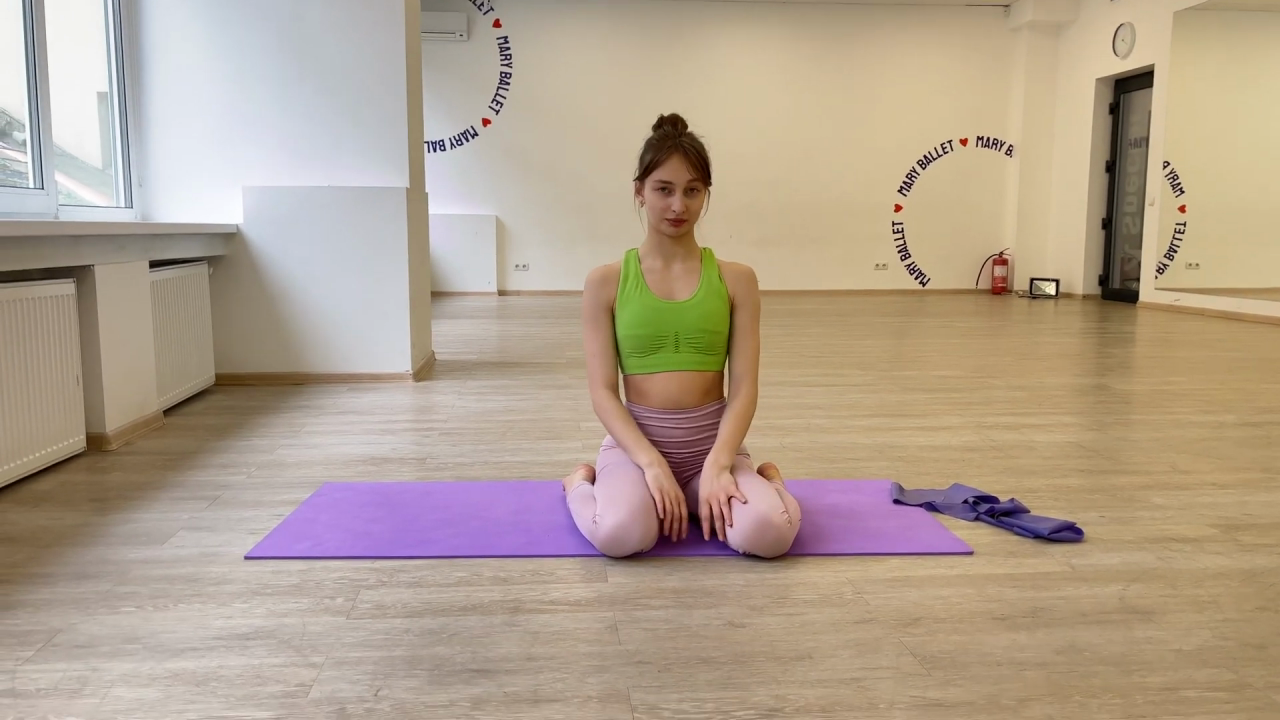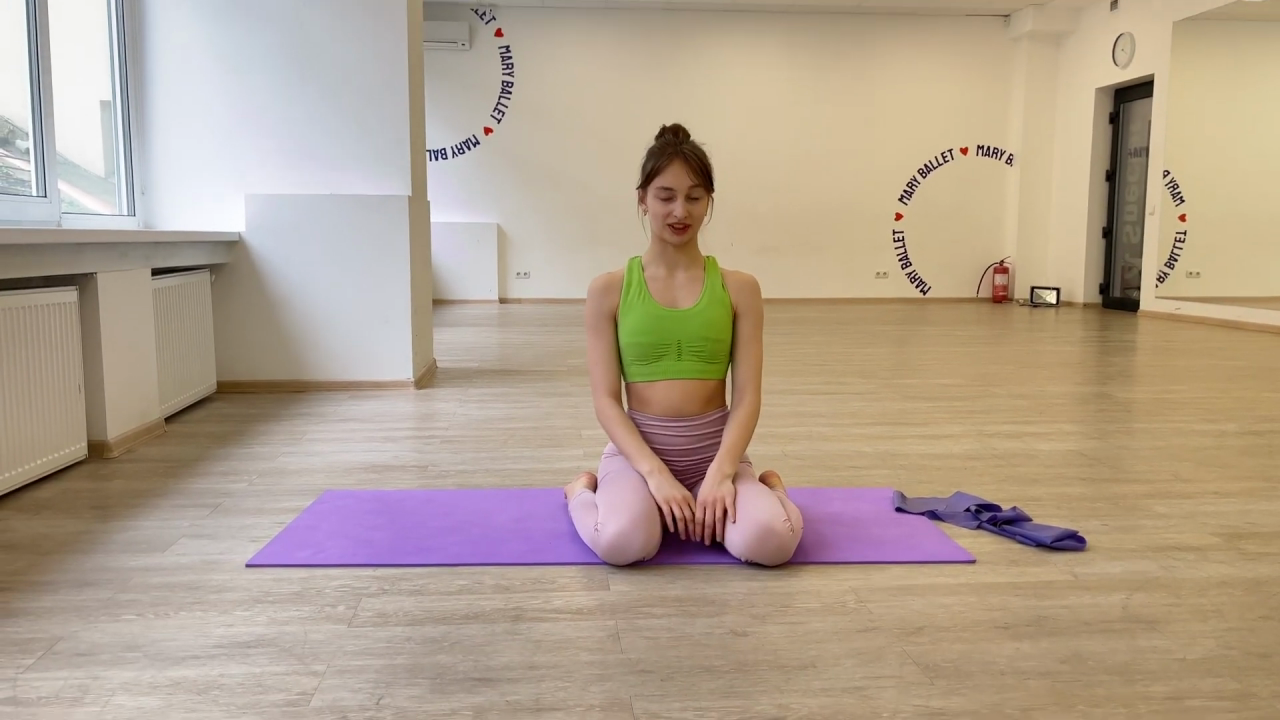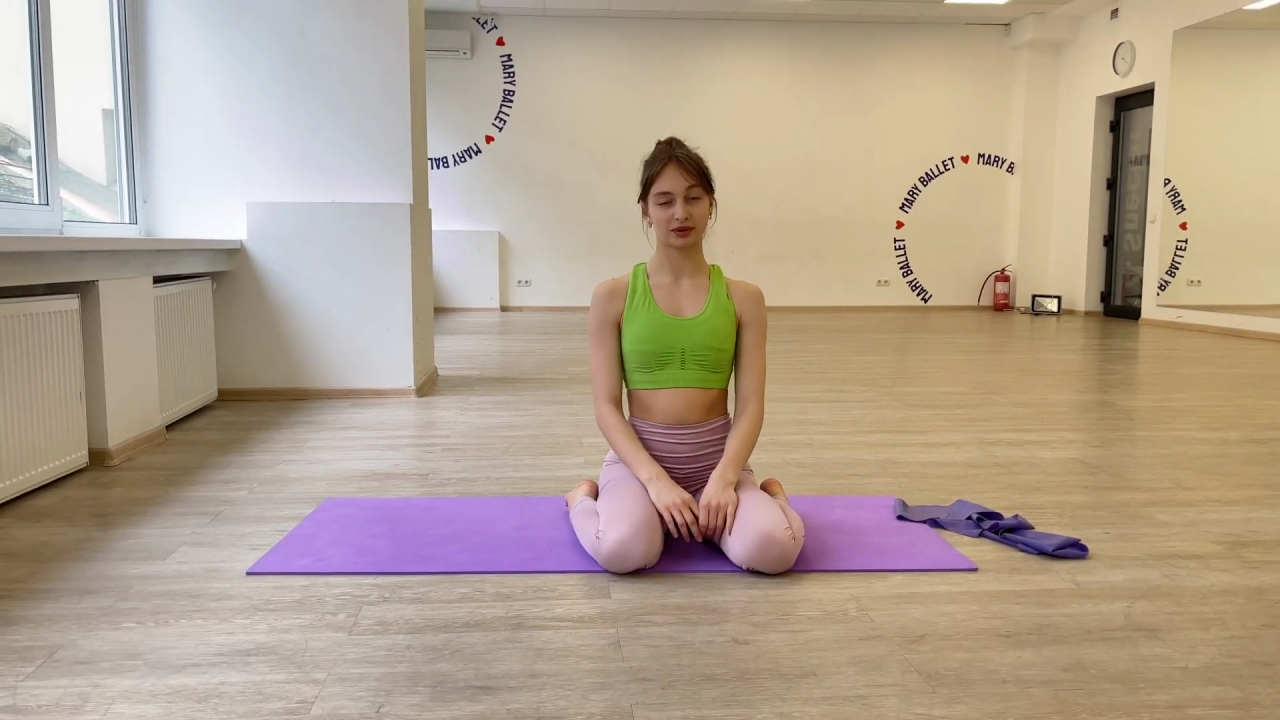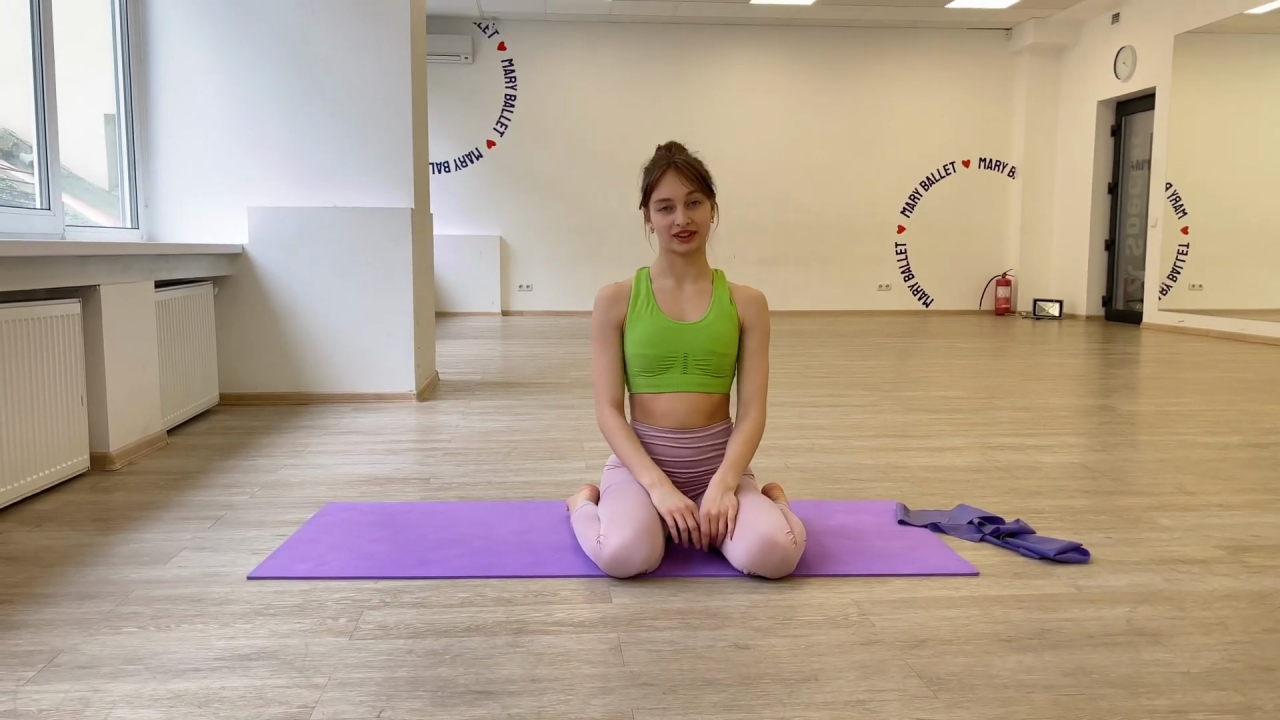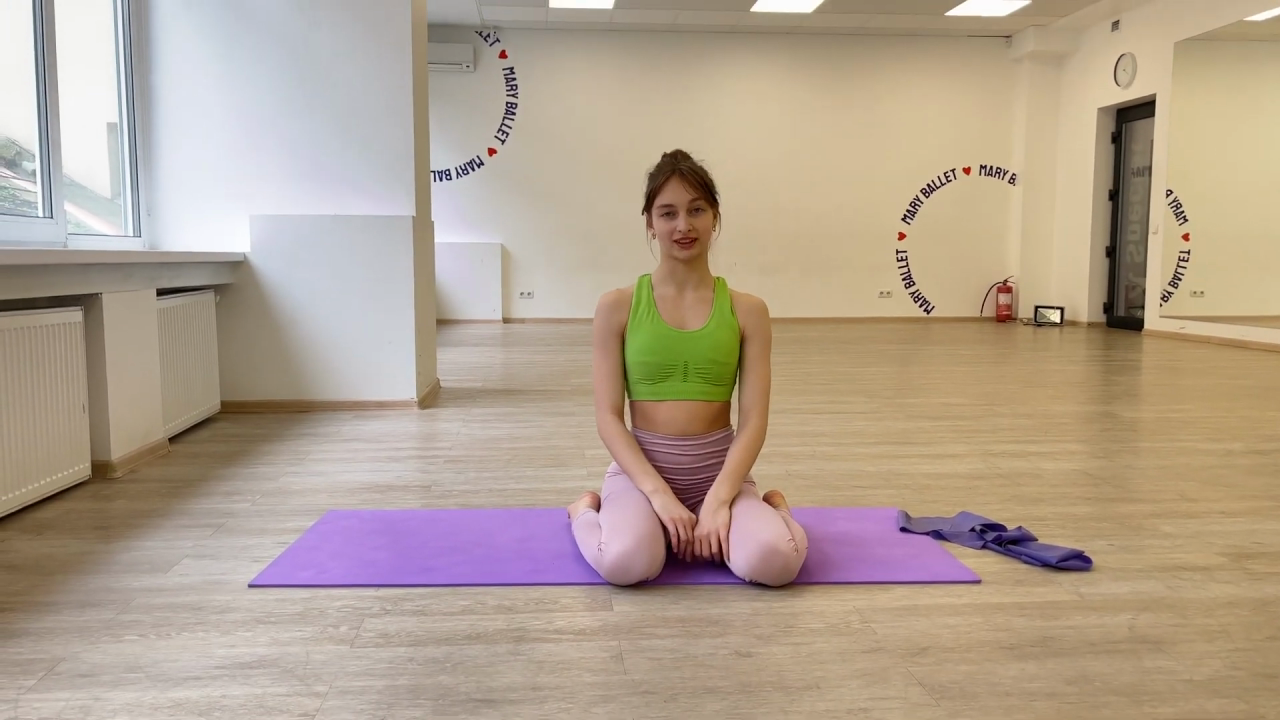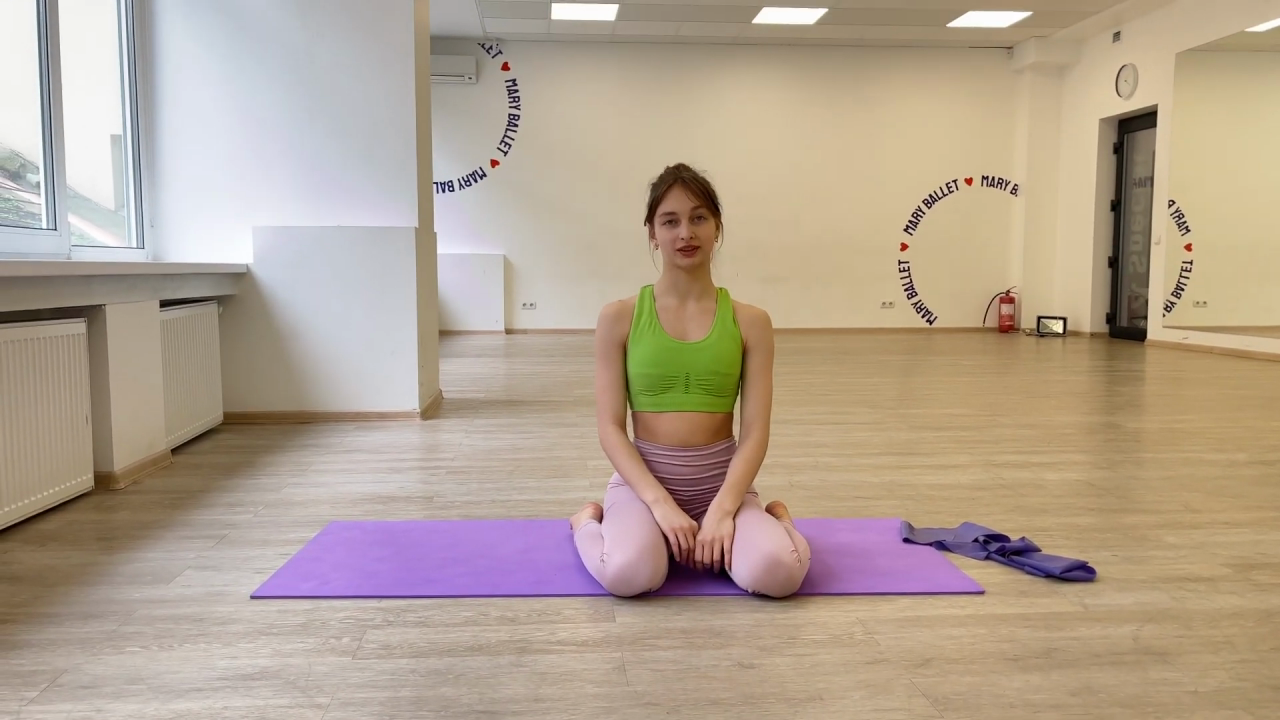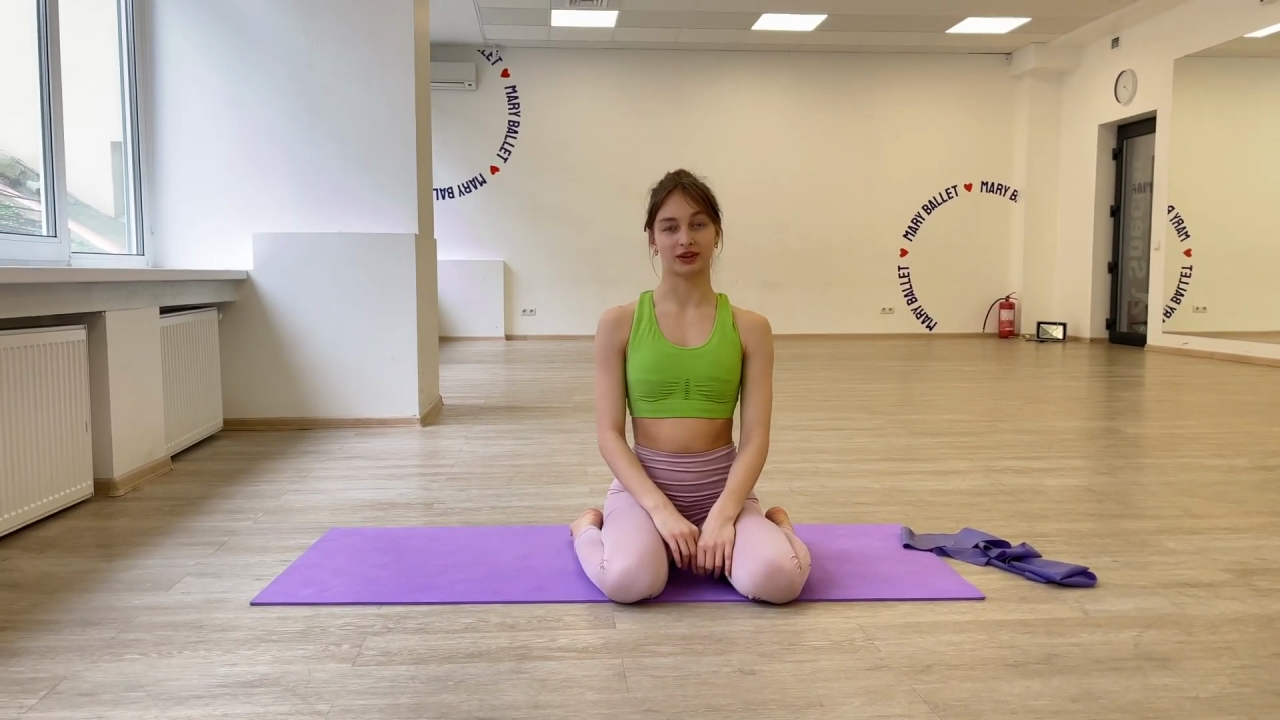
dt=0.2s
person 1, frame 1
left shoulder: (736, 280)
right shoulder: (605, 282)
left elbow: (743, 389)
right elbow: (603, 392)
left wrist: (717, 466)
right wrist: (653, 465)
left hip: (712, 440)
right hip: (635, 440)
left knee: (767, 533)
right knee: (620, 535)
left ankle: (764, 479)
right ankle: (581, 483)
person 1, frame 2
left shoulder: (739, 288)
right shoulder: (609, 289)
left elbow: (747, 398)
right elbow: (606, 400)
left wrist: (720, 474)
right wrist: (655, 473)
left hip: (714, 448)
right hip: (637, 448)
left knee: (770, 542)
right knee: (622, 544)
left ankle: (767, 487)
right ankle: (583, 491)
person 1, frame 3
left shoulder: (743, 298)
right shoulder: (613, 295)
left elbow: (750, 407)
right elbow: (606, 406)
left wrist: (723, 479)
right wrist: (656, 479)
left hip: (716, 456)
right hip: (639, 455)
left knee: (772, 550)
right knee: (622, 551)
left ankle: (769, 496)
right ankle: (584, 500)
person 1, frame 4
left shoulder: (746, 303)
right shoulder: (616, 299)
left elbow: (752, 412)
right elbow: (608, 410)
left wrist: (722, 485)
right wrist: (659, 485)
left hip: (718, 460)
right hip: (640, 459)
left knee: (771, 553)
right knee: (624, 555)
left ankle: (769, 500)
right ankle: (586, 503)
person 1, frame 5
left shoulder: (748, 311)
right shoulder: (617, 307)
left elbow: (753, 421)
right elbow: (609, 417)
left wrist: (718, 499)
right wrist: (660, 495)
left hip: (718, 468)
right hip: (641, 467)
left knee: (773, 561)
right knee: (625, 564)
left ankle: (771, 507)
right ankle: (586, 511)
person 1, frame 6
left shoulder: (750, 322)
right shoulder: (619, 317)
left elbow: (755, 432)
right elbow: (610, 428)
left wrist: (722, 509)
right wrist: (661, 503)
left hip: (721, 480)
right hip: (643, 478)
left knee: (777, 573)
right knee: (628, 574)
left ankle: (773, 519)
right ankle: (588, 522)
person 1, frame 7
left shoulder: (750, 328)
right shoulder: (619, 323)
left elbow: (755, 438)
right elbow: (610, 434)
left wrist: (722, 514)
right wrist: (661, 508)
left hip: (722, 485)
right hip: (644, 484)
left knee: (777, 578)
right knee: (628, 581)
left ankle: (774, 525)
right ankle: (588, 528)
